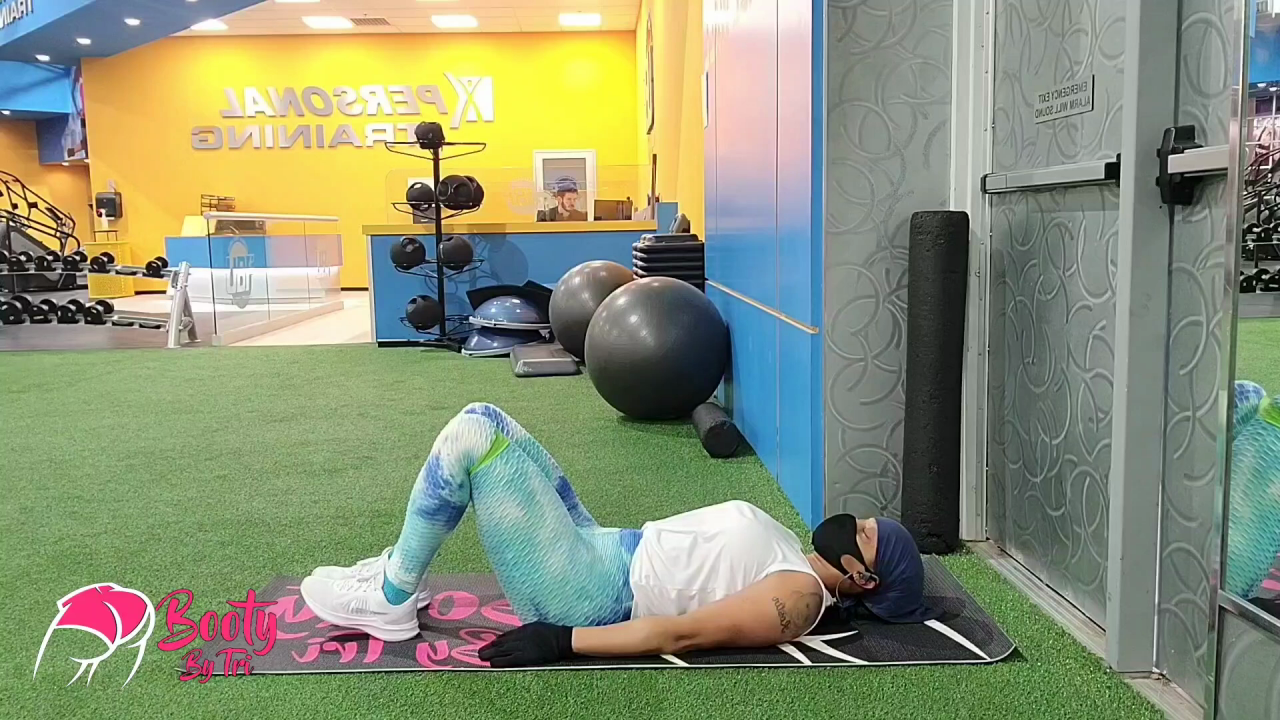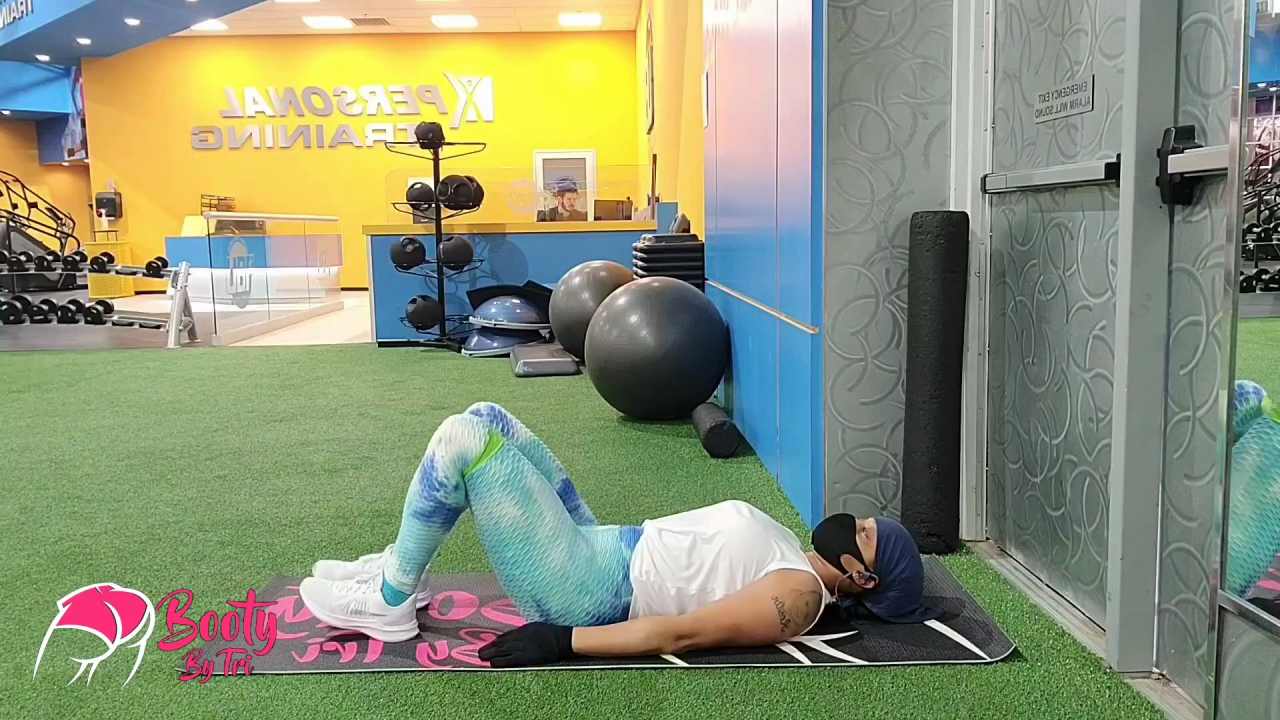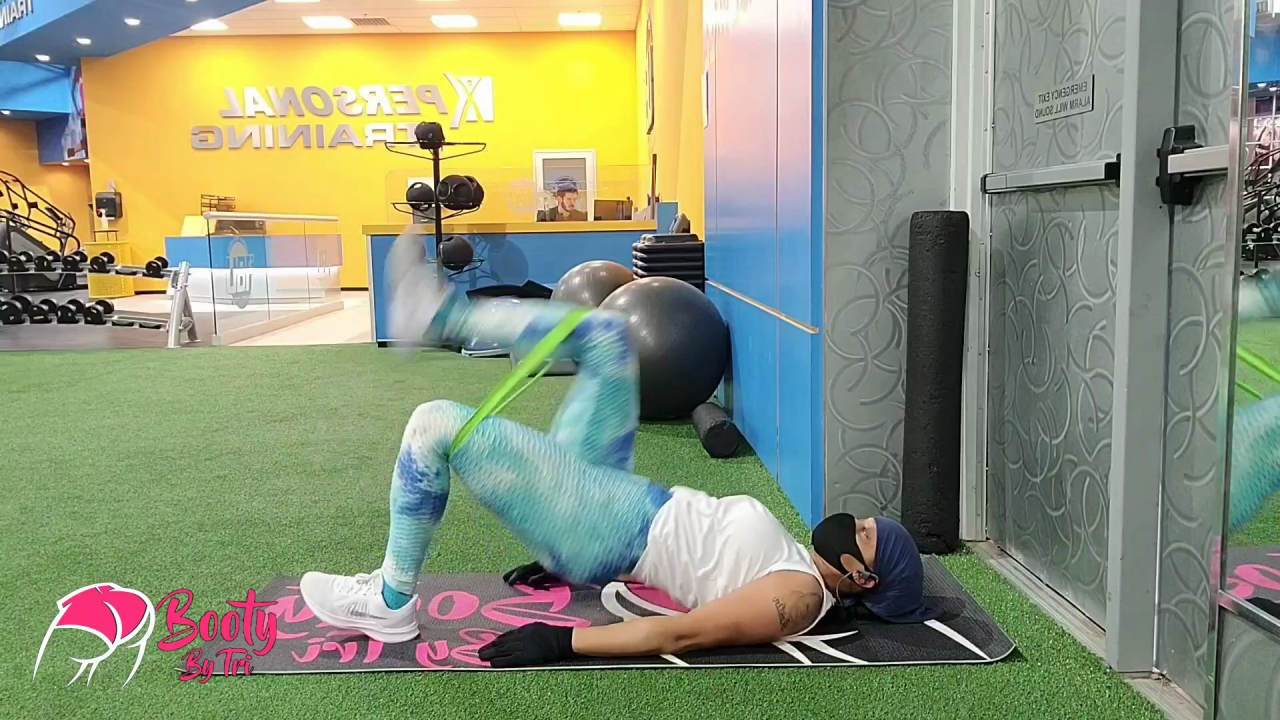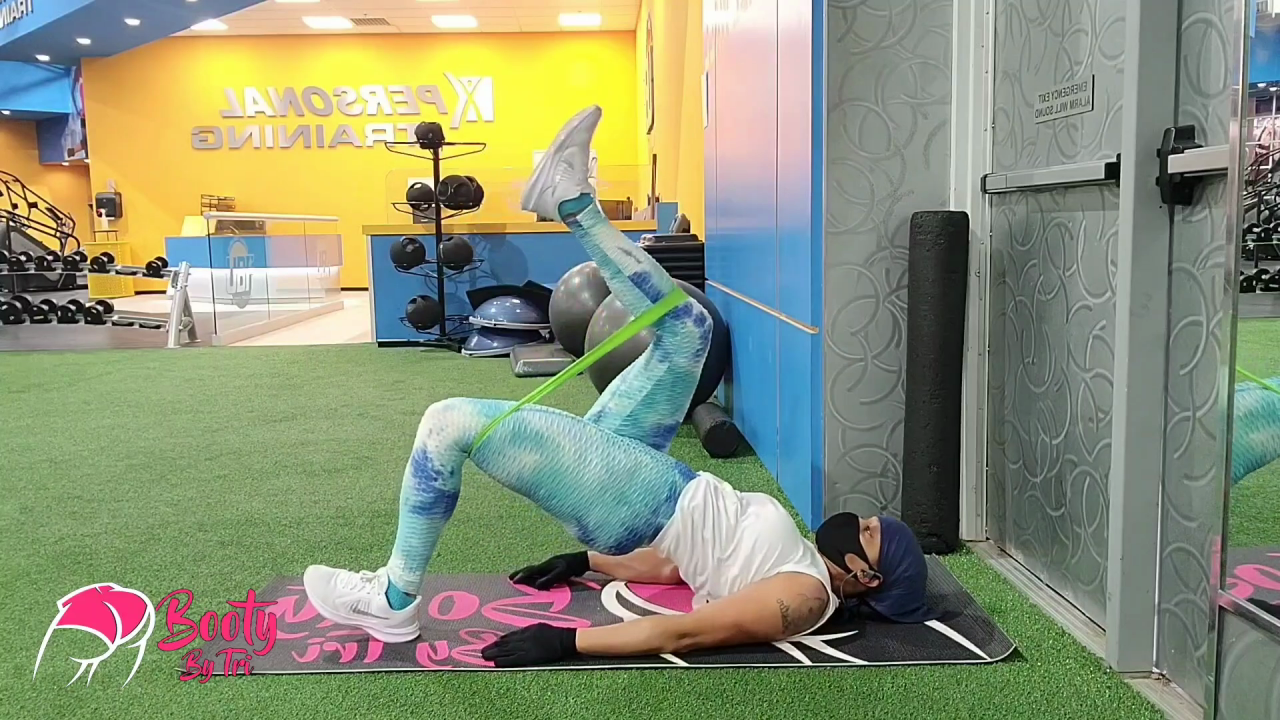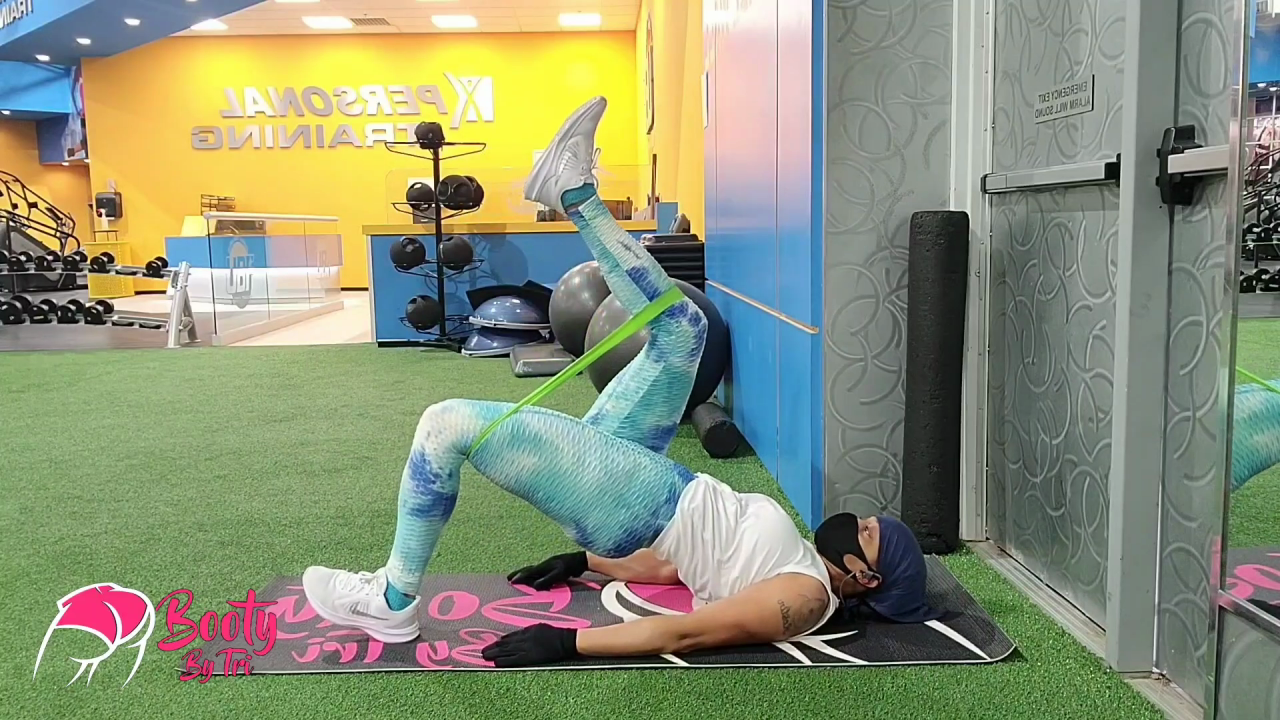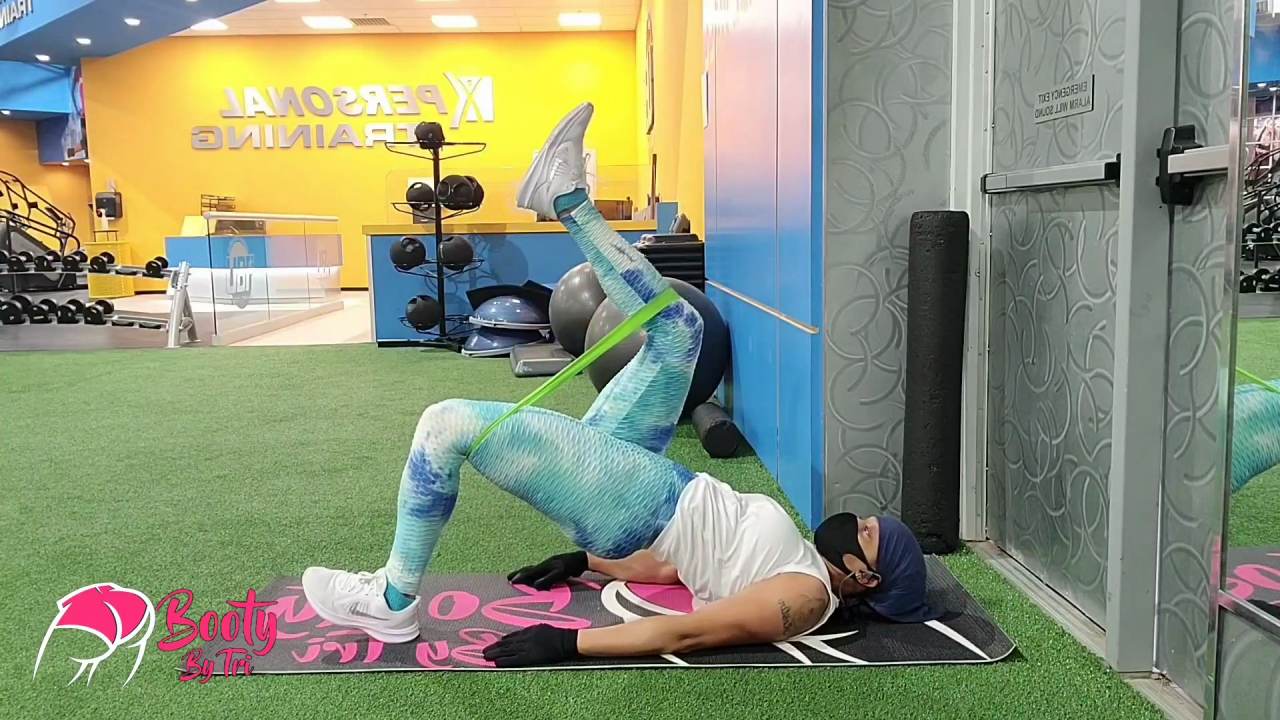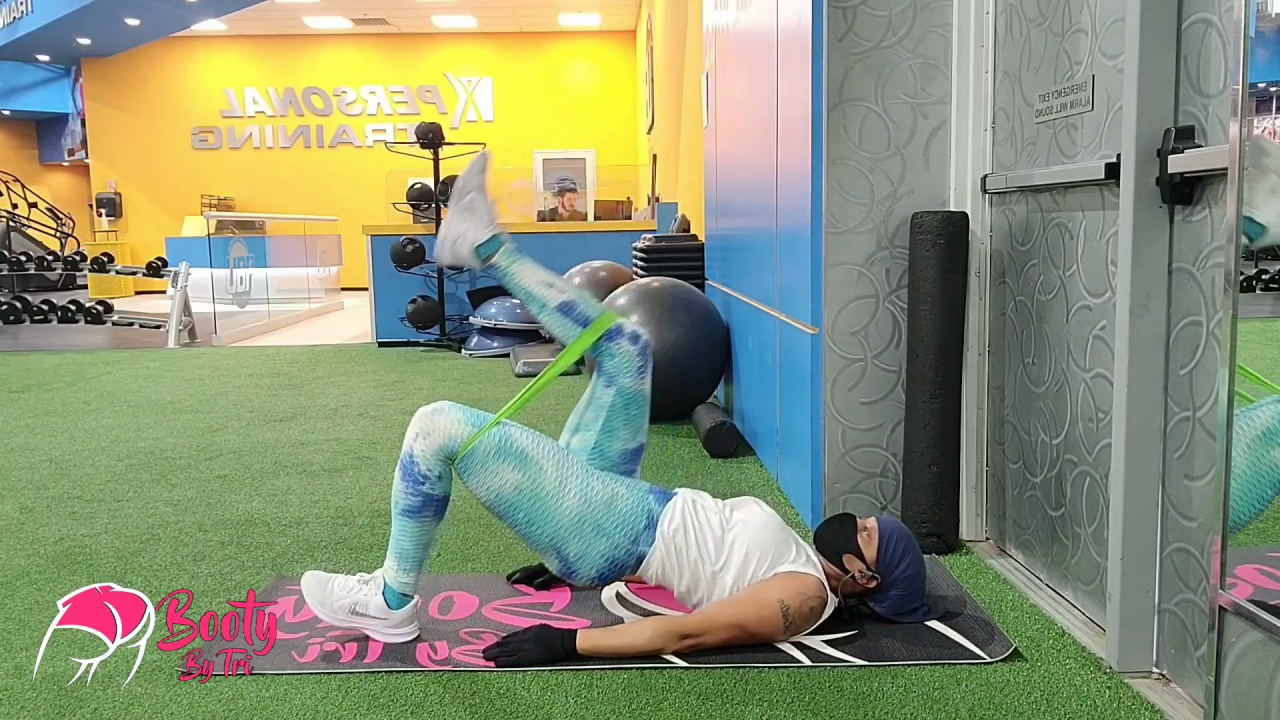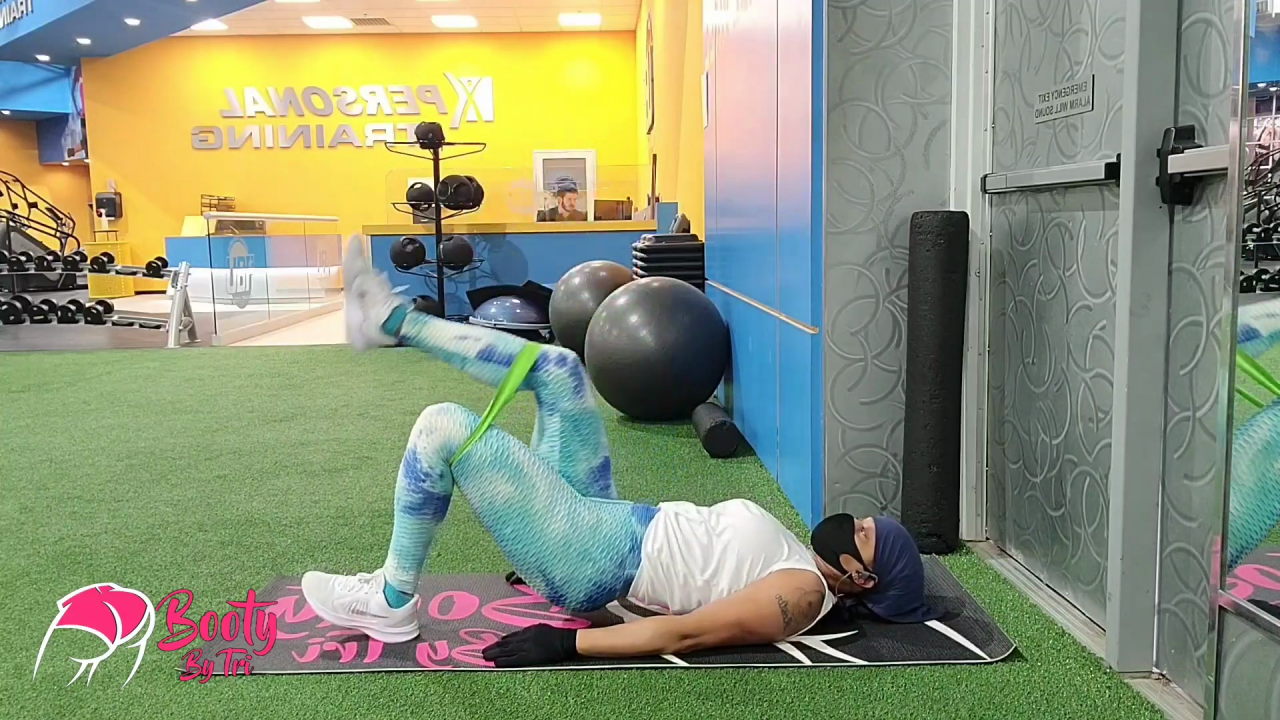
dt=0.4s
person 1, frame 1
left shoulder: (795, 600)
right shoulder: (786, 553)
left elbow: (678, 633)
left wrist: (561, 641)
left hip: (580, 590)
right hip: (600, 547)
left knee: (470, 437)
right knee: (484, 420)
left ankle: (390, 600)
right ankle: (402, 563)
person 1, frame 2
left shoulder: (796, 600)
right shoulder: (787, 556)
left elbow: (679, 634)
left wrist: (560, 642)
left hip: (579, 588)
right hip: (601, 548)
left knee: (462, 438)
right knee: (487, 419)
left ankle: (388, 602)
right ankle: (399, 565)
person 1, frame 3
left shoulder: (797, 597)
right shoulder: (795, 563)
left elbow: (679, 630)
left wrist: (563, 640)
left hip: (604, 532)
right hip: (626, 501)
left knee: (435, 426)
right knee: (606, 332)
left ankle: (390, 607)
right ankle: (435, 312)
person 1, frame 4
left shoulder: (804, 599)
right shoulder: (801, 562)
left elbow: (681, 633)
left wrist: (566, 641)
right wrist: (585, 561)
left hip: (631, 499)
right hip: (636, 479)
left knee: (449, 423)
right knee: (687, 326)
left ankle: (392, 603)
right ankle: (570, 199)
person 1, frame 5
left shoulder: (805, 598)
right shoulder: (796, 559)
left elbow: (680, 633)
left wrist: (566, 641)
right wrist: (583, 561)
left hip: (631, 501)
right hip: (633, 474)
left knee: (447, 425)
right knee: (681, 326)
left ankle: (392, 604)
right ankle: (574, 193)
person 1, frame 6
left shoulder: (806, 599)
right shoulder: (798, 561)
left elbow: (683, 633)
left wrist: (567, 642)
right wrist: (584, 561)
left hip: (629, 502)
right hip: (630, 477)
left knee: (446, 424)
right knee: (678, 326)
left ankle: (392, 604)
right ankle: (566, 199)
person 1, frame 7
left shoulder: (804, 599)
right shoulder: (796, 561)
left elbow: (685, 633)
left wrist: (567, 643)
left hip: (606, 532)
right hip: (616, 504)
left knee: (437, 427)
right knee: (625, 345)
left ankle: (390, 606)
right ankle: (483, 244)
person 1, frame 8
left shoulder: (800, 596)
right shoulder: (794, 559)
left elbow: (685, 632)
left wrist: (568, 641)
left hip: (589, 561)
right hip: (608, 522)
left knee: (444, 426)
right knee: (557, 367)
left ankle: (390, 607)
right ankle: (390, 317)
